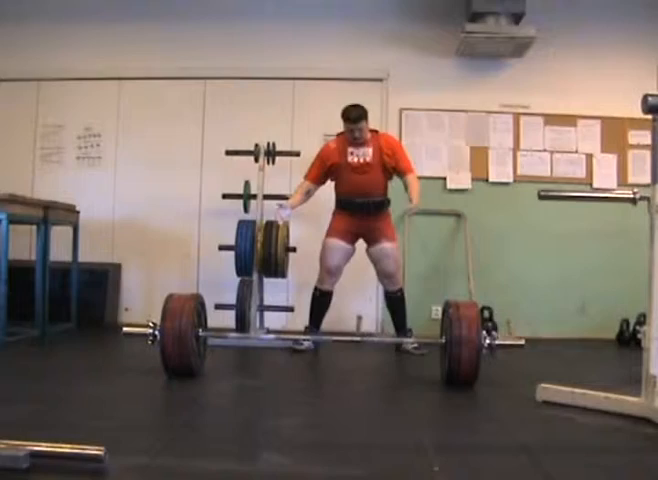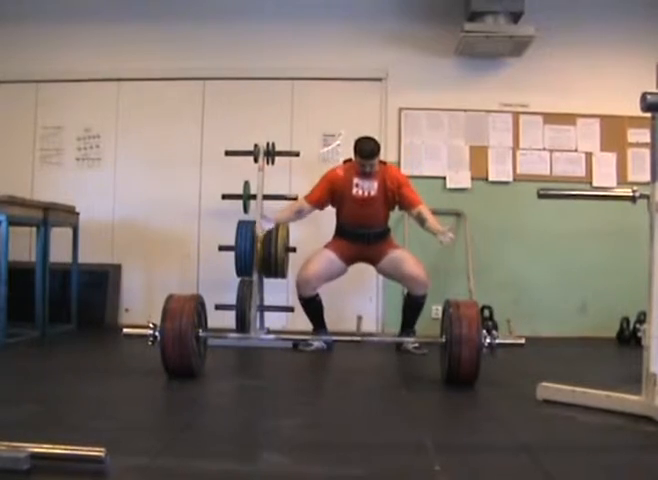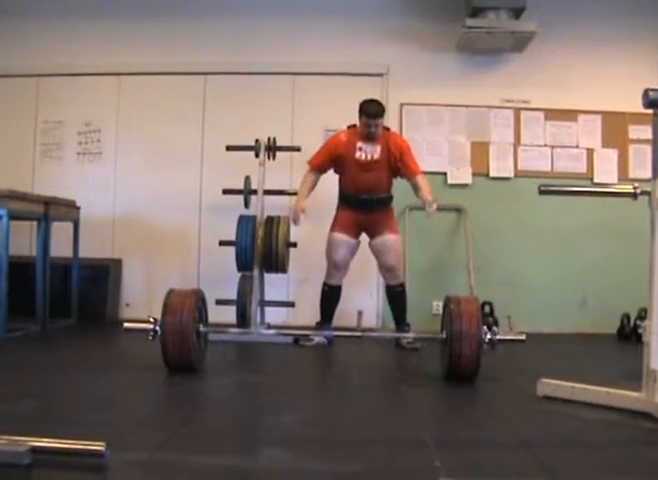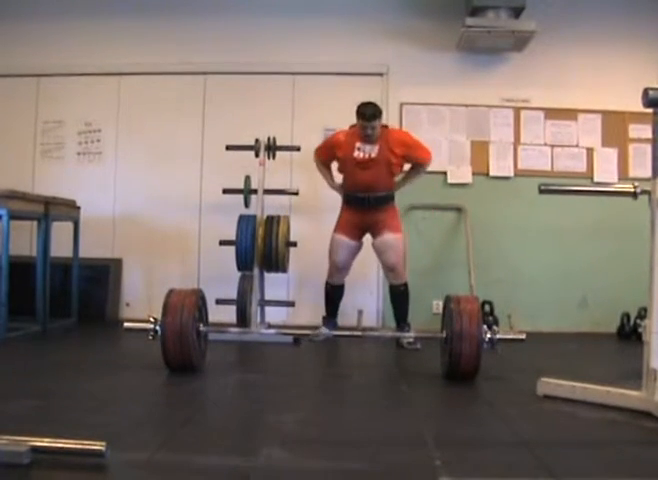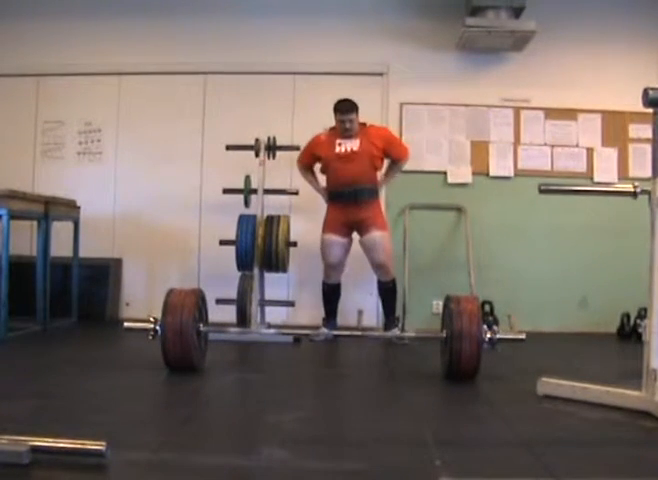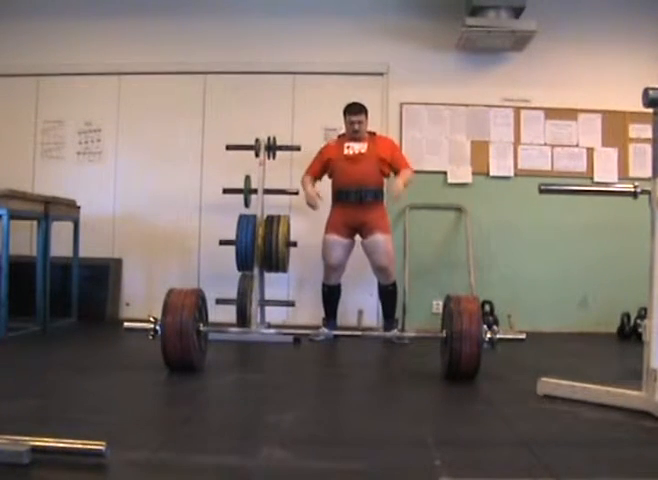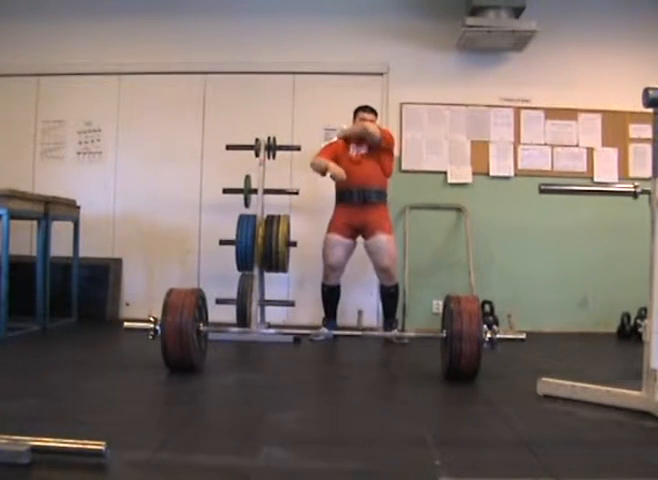
dt=0.5s
person 1, frame 1
left shoulder: (388, 144)
right shoulder: (331, 149)
left elbow: (408, 175)
right elbow: (310, 184)
left wrist: (413, 198)
right wrist: (290, 205)
left hip: (378, 217)
right hip: (344, 217)
left knee: (391, 277)
right knee: (327, 274)
left ankle: (404, 336)
right ankle: (311, 333)
person 1, frame 2
left shoulder: (394, 177)
right shoulder: (336, 176)
left elbow: (418, 209)
right elbow: (306, 205)
left wrist: (439, 230)
right wrist: (274, 220)
left hip: (381, 243)
right hip: (344, 241)
left knee: (419, 280)
right knee: (305, 280)
left ankle: (406, 336)
right ankle: (321, 334)
person 1, frame 3
left shoulder: (396, 143)
right shoulder: (340, 140)
left elbow: (416, 176)
right elbow: (314, 170)
left wrist: (427, 197)
right wrist: (300, 200)
left hip: (381, 213)
right hip: (348, 211)
left knee: (392, 270)
right knee: (335, 269)
left ankle: (403, 330)
right ankle: (323, 330)
person 1, frame 4
left shoulder: (398, 139)
right shoulder: (340, 140)
left elbow: (424, 159)
right elbow: (319, 157)
left wrist: (399, 183)
right wrist: (333, 184)
left hip: (384, 212)
right hip: (350, 211)
left knee: (395, 269)
right knee: (336, 268)
left ankle: (404, 329)
right ankle: (329, 323)
person 1, frame 5
left shoulder: (378, 135)
right shoulder: (321, 141)
left elbow: (402, 157)
right elbow: (302, 165)
left wrist: (381, 183)
right wrist: (320, 189)
left hip: (369, 209)
right hip: (337, 210)
left knee: (384, 266)
right knee: (331, 268)
left ankle: (391, 324)
right ankle: (329, 324)
person 1, frame 6
left shoulder: (384, 144)
right shoulder: (331, 147)
left elbow: (406, 170)
right elbow: (309, 175)
left wrist: (399, 182)
right wrist: (309, 191)
left hip: (373, 212)
right hip: (340, 213)
left knee: (385, 269)
right knee: (331, 269)
left ankle: (391, 326)
right ankle: (329, 324)
person 1, frame 7
left shoulder: (384, 141)
right shoulder: (337, 146)
left elbow: (370, 131)
right elbow: (316, 162)
left wrist: (348, 133)
right wrist: (330, 165)
left hip: (376, 213)
right hip: (344, 214)
left knee: (388, 270)
right knee: (330, 269)
left ankle: (390, 326)
right ankle: (329, 324)
